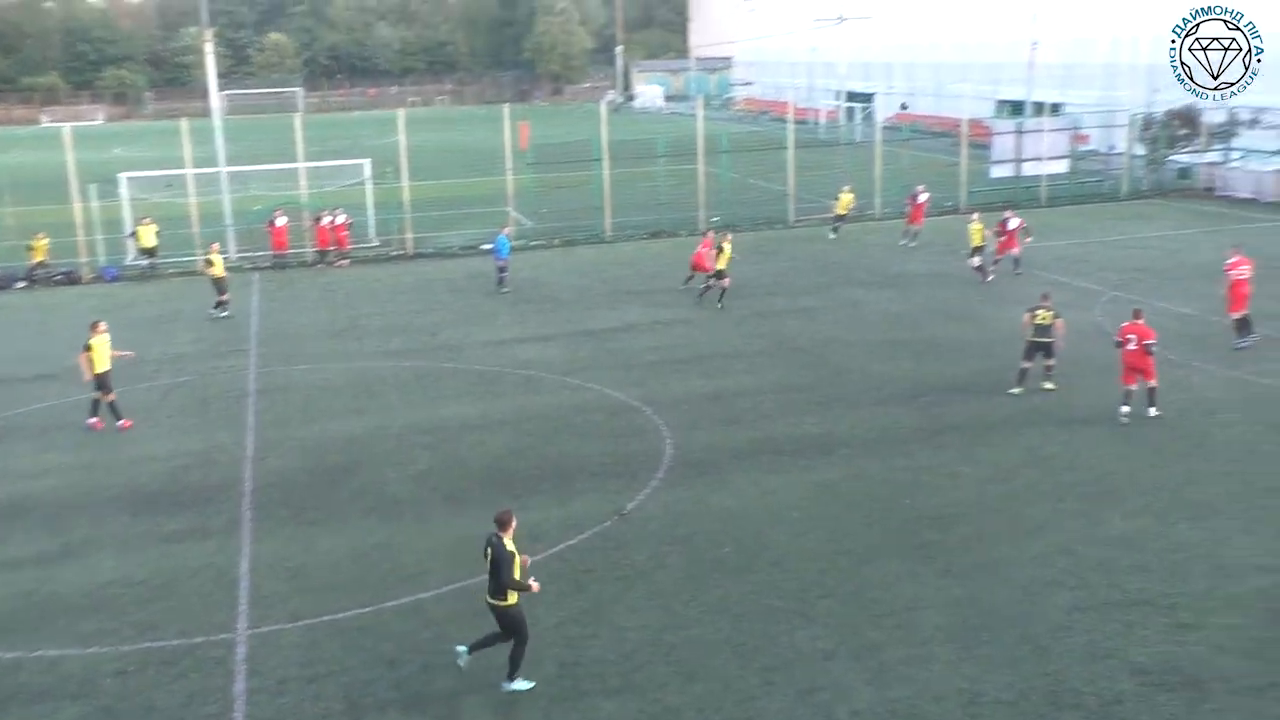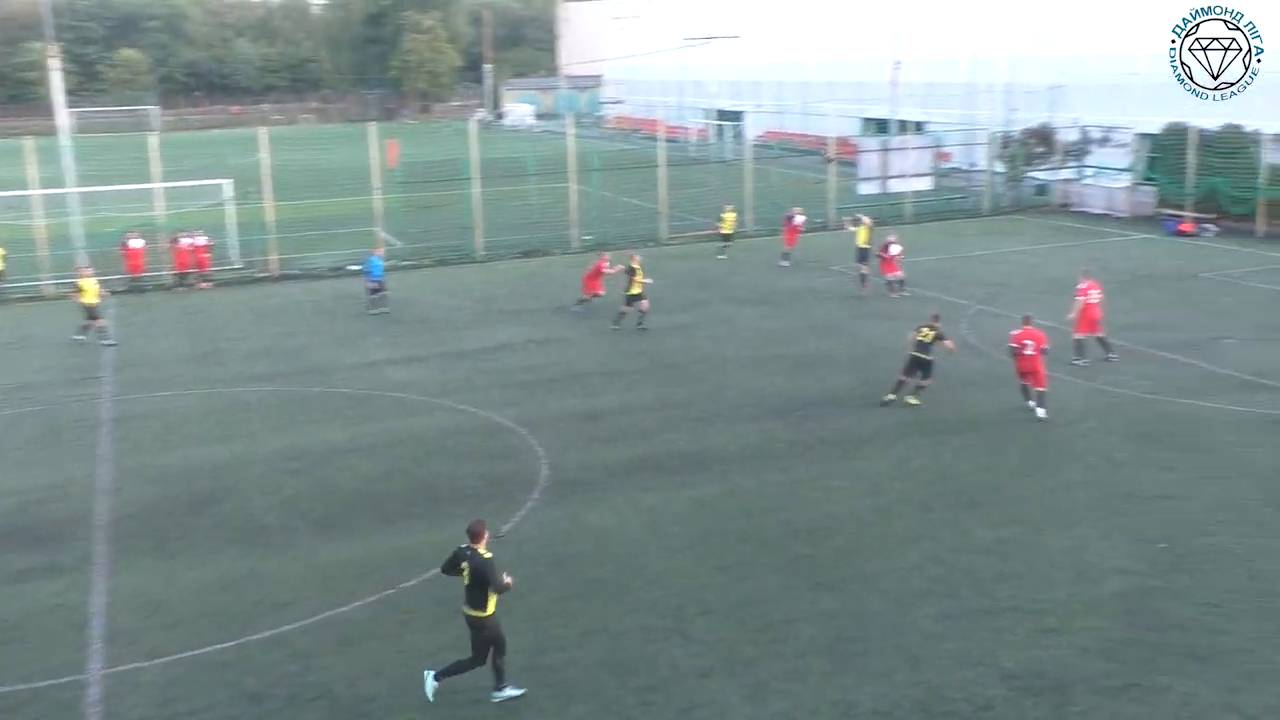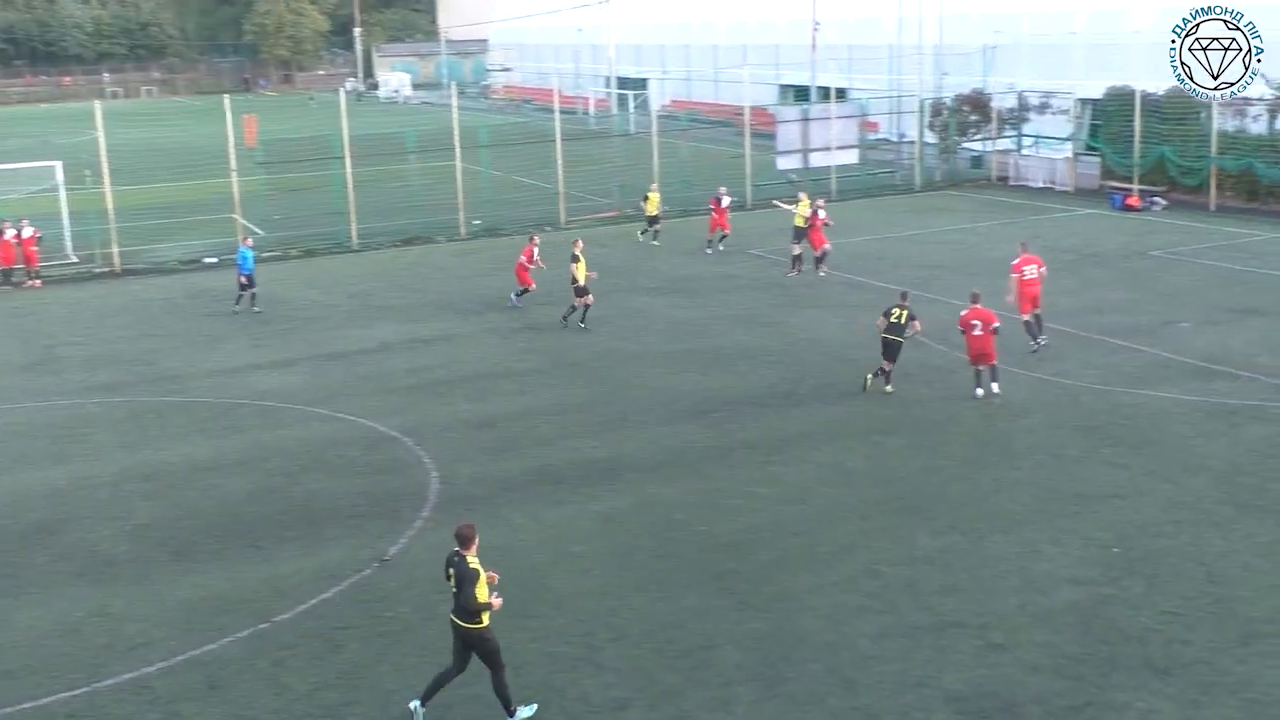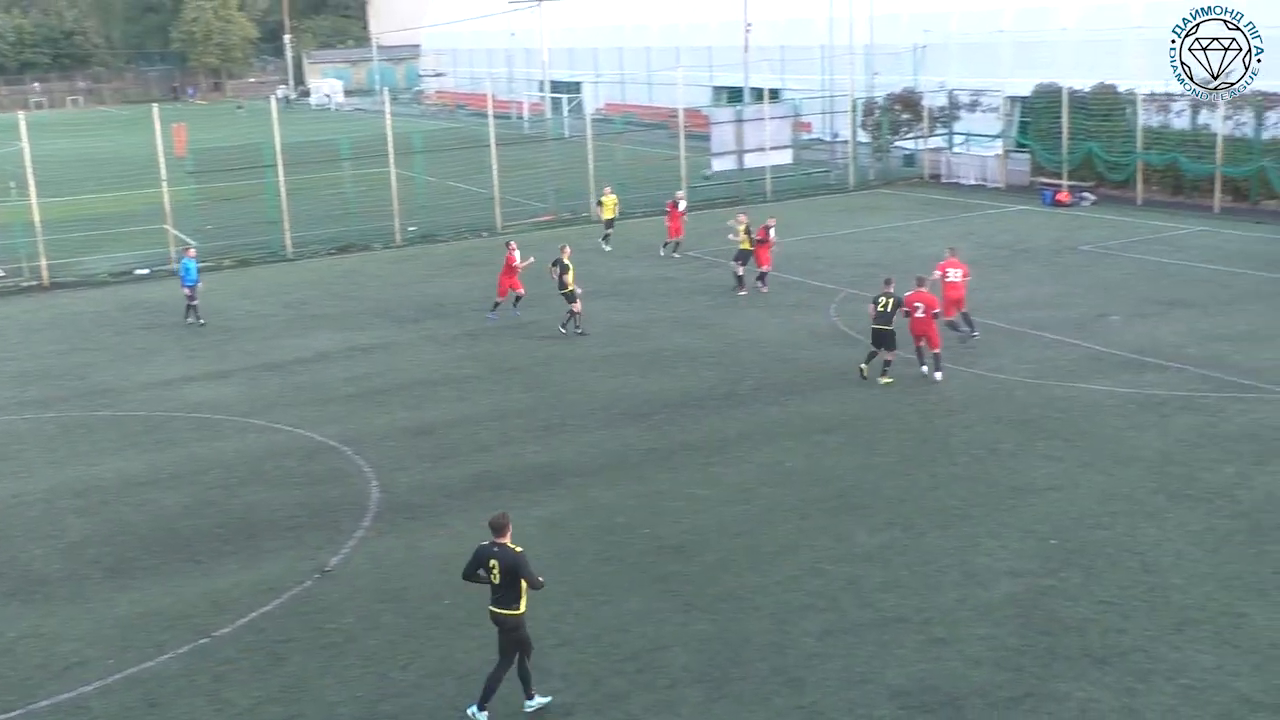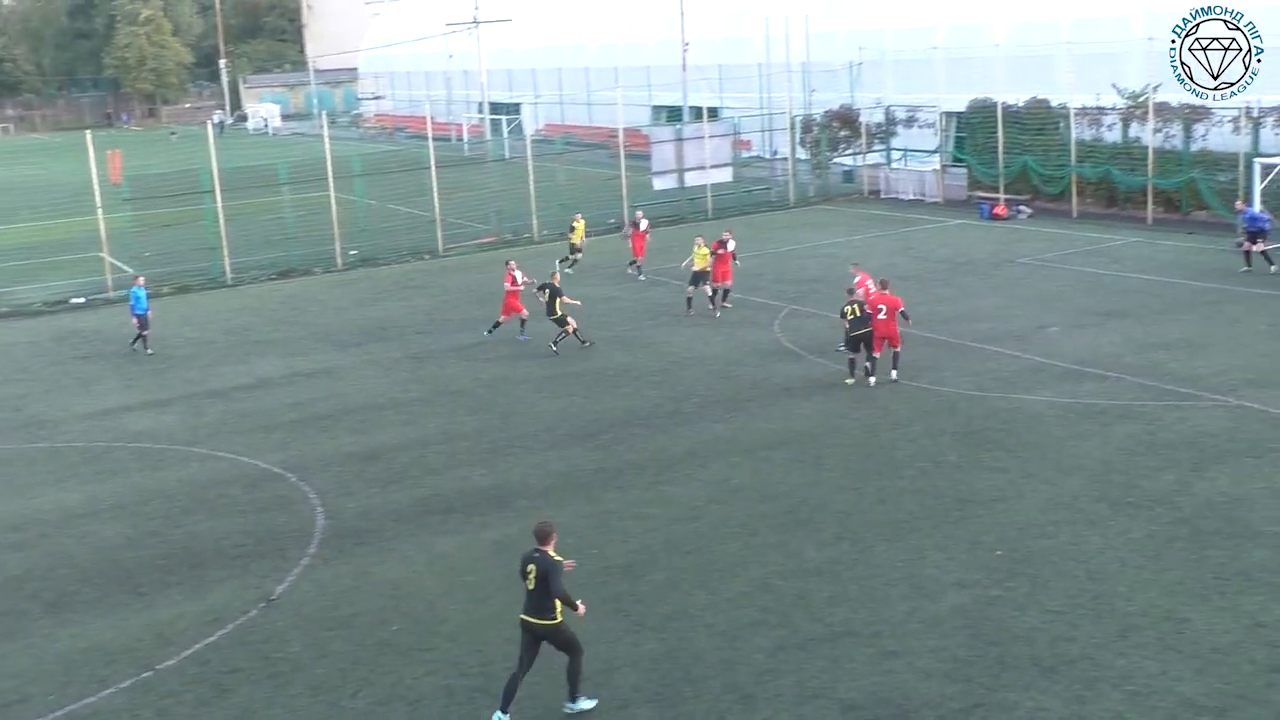
dt=0.3s
person 1, frame 1
left shoulder: (493, 539)
right shoulder: (506, 551)
right elbow: (509, 581)
left wrist: (516, 561)
right wrist: (529, 587)
left hip: (496, 599)
right hip: (506, 603)
left knee: (508, 634)
right knee: (522, 639)
left ankle: (467, 650)
right ankle: (511, 680)
person 1, frame 2
left shoulder: (462, 551)
right shoulder: (485, 559)
left elbow: (445, 569)
right elbow: (497, 587)
right wrist: (506, 583)
left hip: (472, 611)
right hip: (482, 615)
left knee: (500, 647)
right knee: (478, 660)
left ankle: (500, 689)
right ankle: (436, 677)
person 1, frame 3
left shoulder: (453, 556)
right shoulder: (470, 570)
right elbow: (467, 604)
left wrist: (483, 578)
right wrist: (490, 604)
left hip: (458, 623)
right hip: (475, 628)
left knee: (457, 667)
right knee: (497, 668)
left ankle: (421, 703)
person 1, frame 4
left shoulder: (482, 550)
right shoulder: (515, 555)
left elbow: (467, 575)
right elbow: (532, 582)
right wrist: (541, 583)
left hip: (495, 611)
right hip: (512, 614)
left knee: (526, 649)
right knee: (504, 663)
left ankle: (531, 699)
person 1, frame 5
left shoulder: (528, 557)
right shoulder: (553, 562)
right elbow: (558, 592)
right wrist: (575, 607)
left hip: (527, 621)
right hip: (549, 623)
left knee: (522, 668)
right knee: (576, 652)
right ankle: (574, 701)
